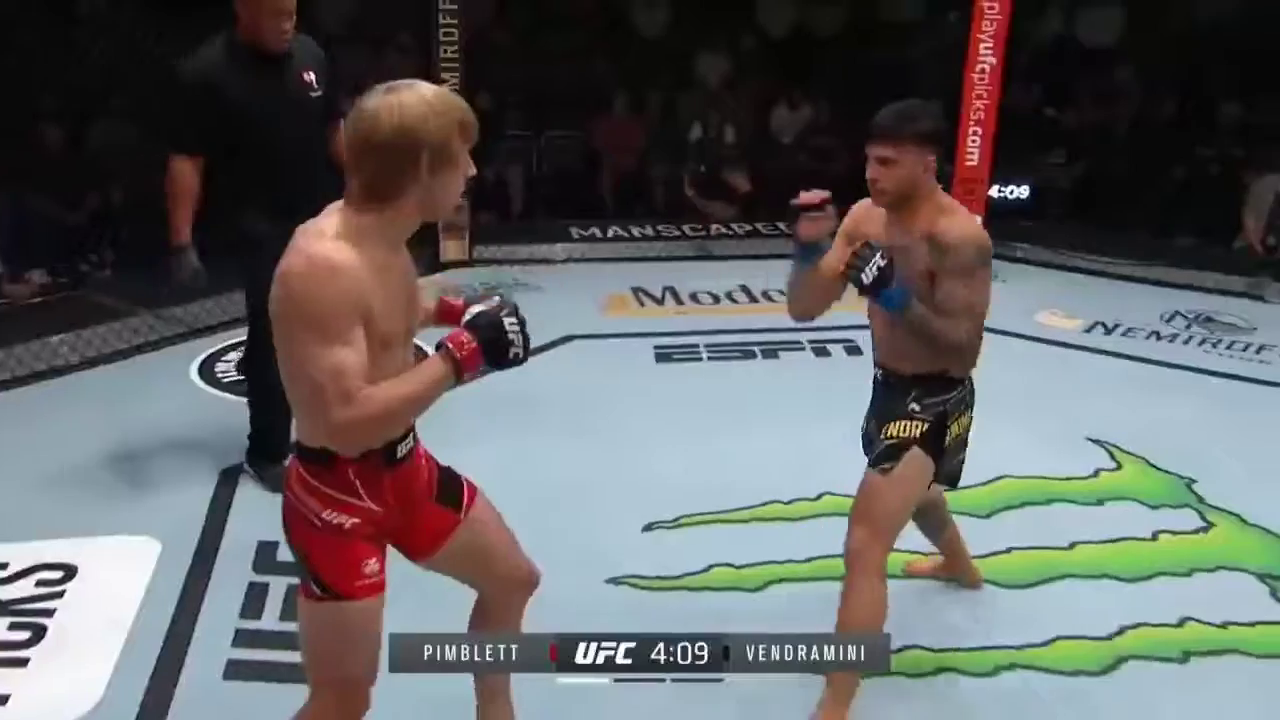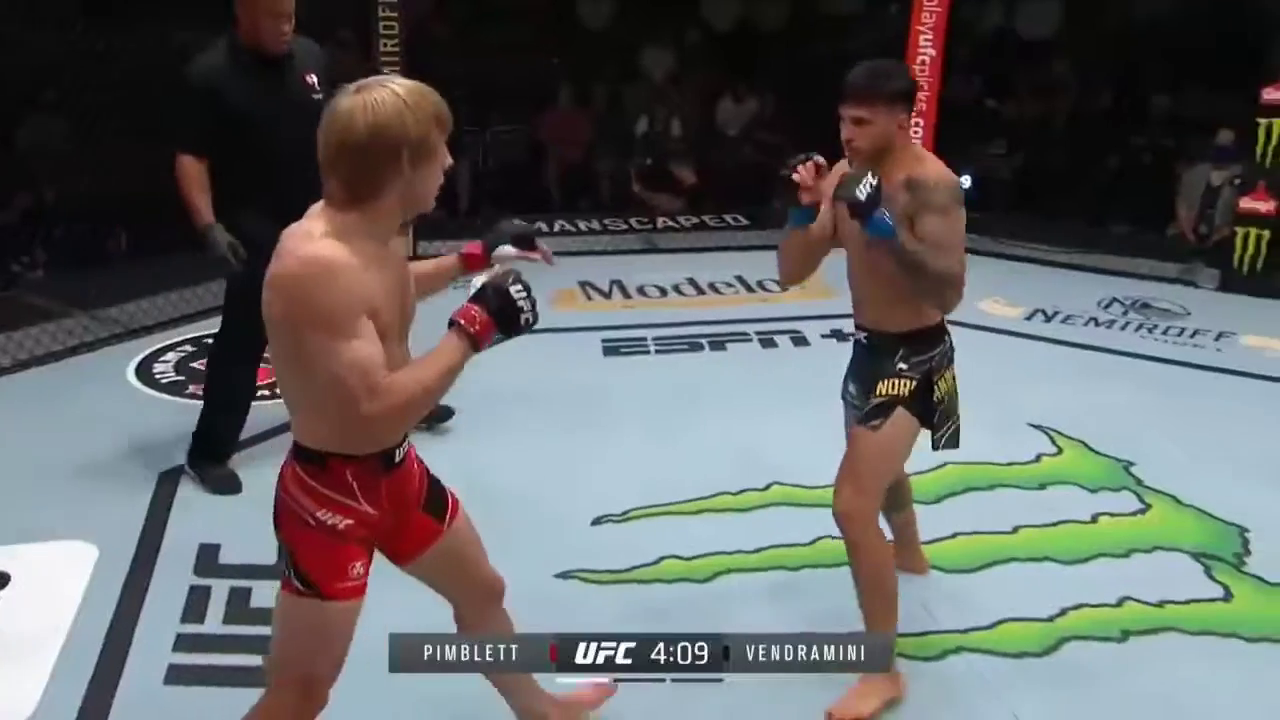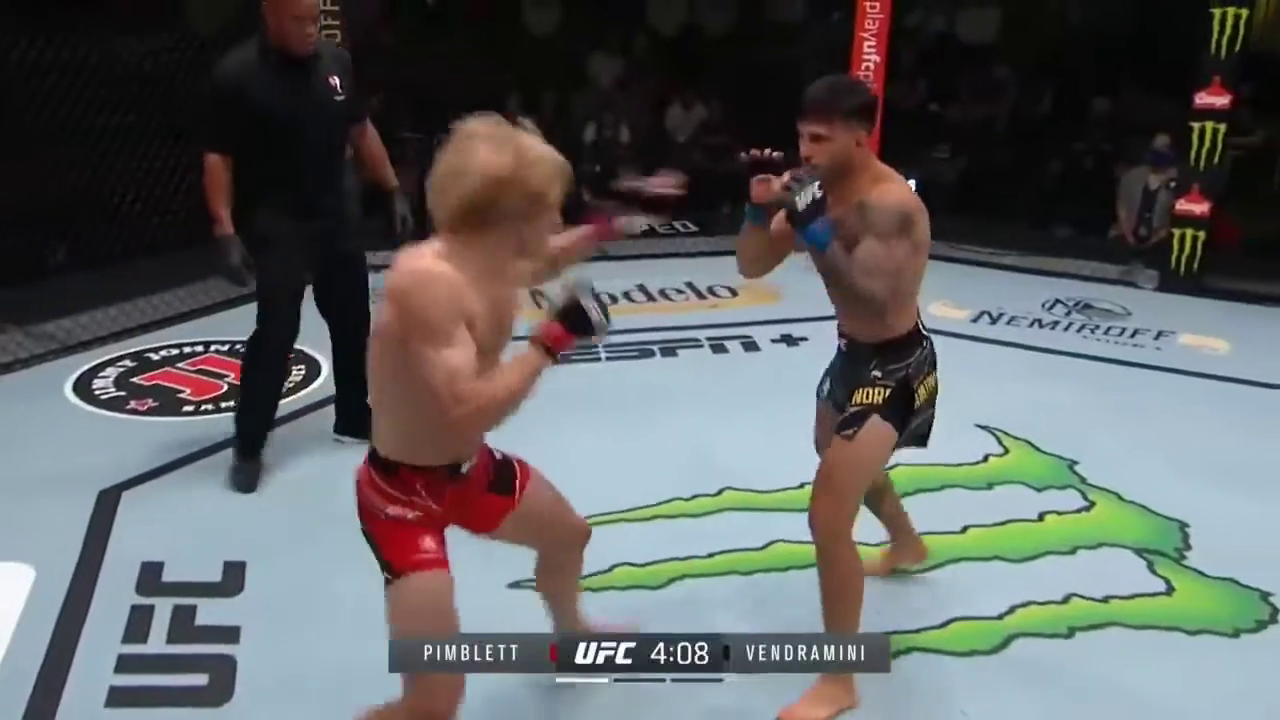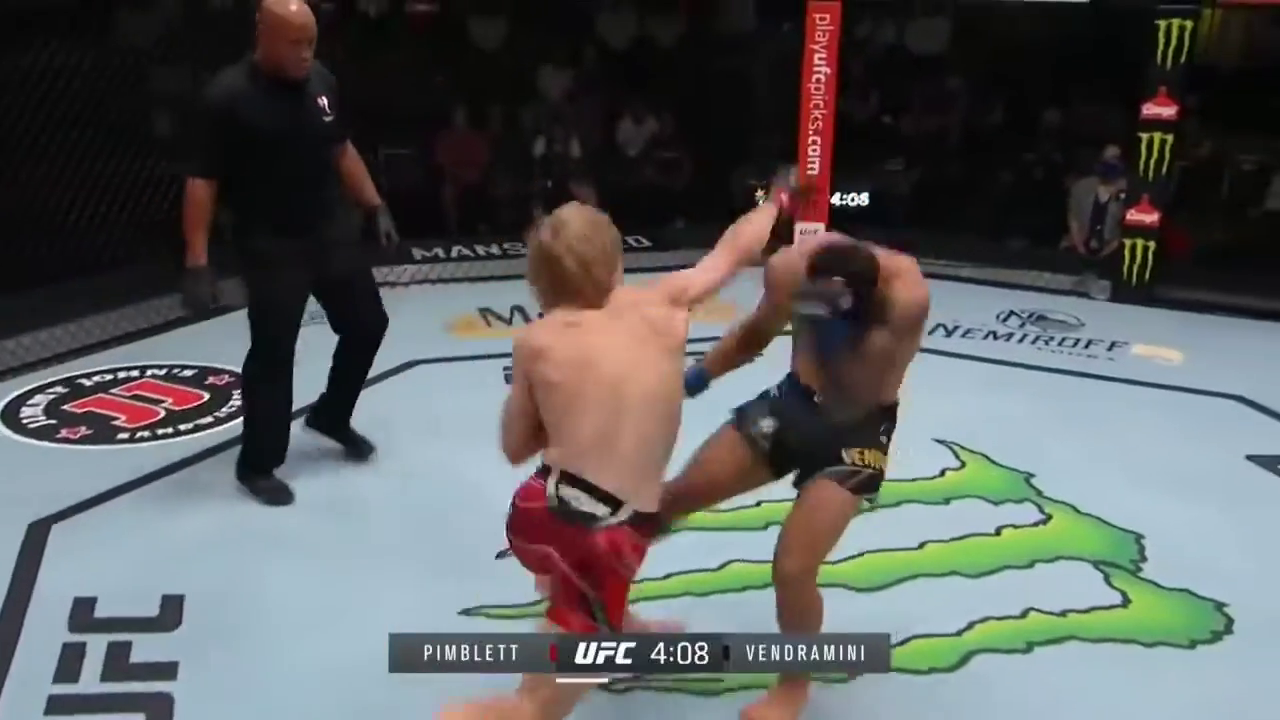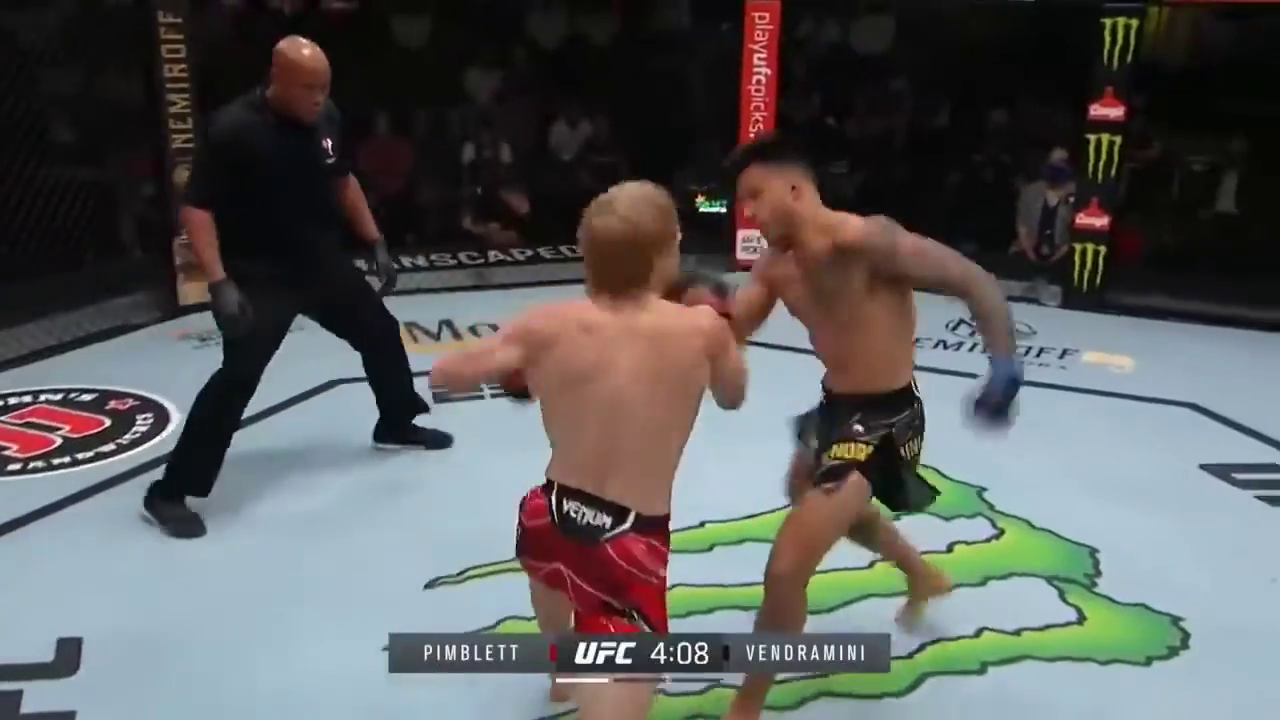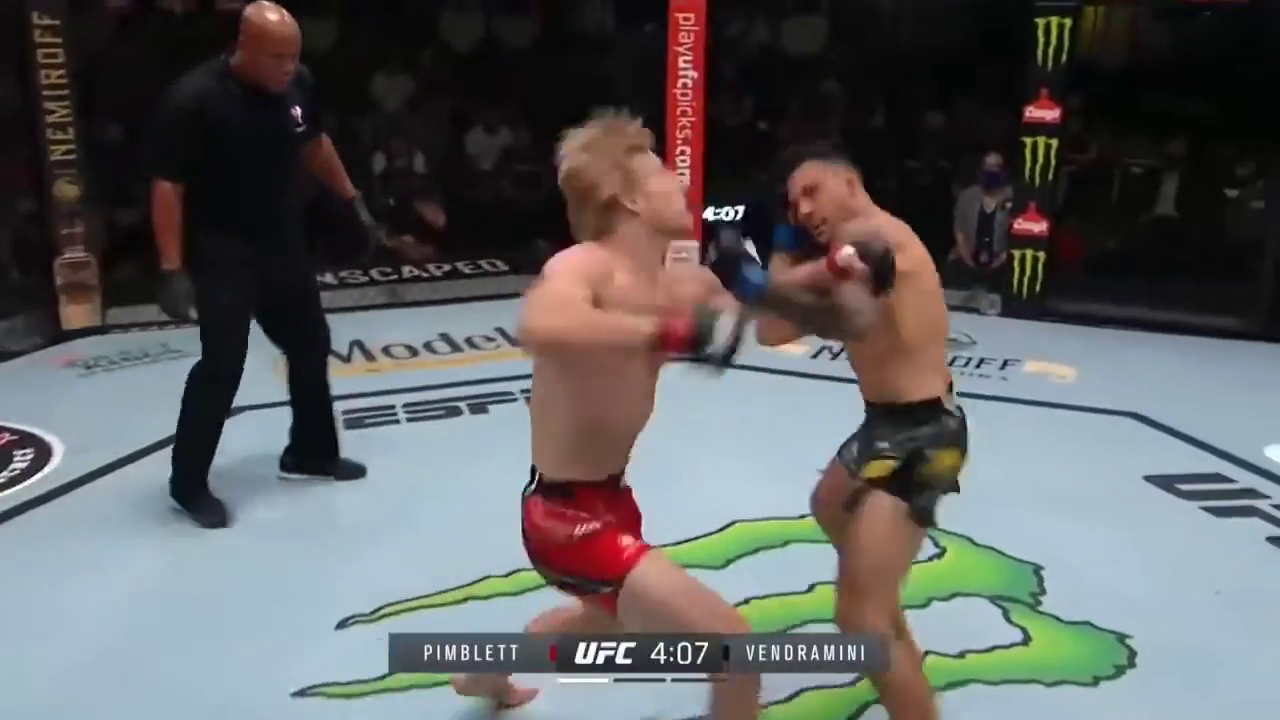
dt=0.3s
person 1, frame 1
left shoulder: (380, 234)
right shoulder: (323, 265)
right elbow: (347, 419)
left wrist: (443, 312)
right wrist: (460, 356)
left hip: (403, 464)
right hip: (334, 492)
left knee: (513, 578)
person 1, frame 2
left shoulder: (370, 230)
right shoulder: (318, 264)
right elbow: (379, 409)
left wrist: (475, 256)
right wrist: (476, 325)
left hip: (393, 472)
right hip: (329, 492)
left knee: (482, 589)
person 1, frame 3
left shoulder: (489, 257)
right shoulder: (427, 282)
left elbow: (541, 265)
right elbow: (467, 413)
left wrist: (602, 229)
right wrist: (554, 337)
left hip: (466, 465)
right hip: (402, 495)
left knee: (567, 533)
left ankle: (570, 629)
person 1, frame 4
left shoulder: (538, 341)
right shoulder: (662, 302)
left elbow: (514, 449)
right elbow: (734, 250)
right wrist: (780, 196)
left hip: (543, 508)
right hip: (609, 535)
person 1, frame 5
left shoulder: (548, 325)
right shoulder: (700, 330)
left elbow: (444, 378)
right elbow: (733, 396)
left hip: (549, 520)
right hip: (628, 550)
person 1, frame 6
left shoulder: (674, 273)
right shoulder: (577, 267)
right elbow: (538, 330)
right wrist: (665, 333)
left hip: (604, 497)
right hip: (568, 518)
left knee: (611, 612)
person 2, frame 1
left shoulder: (958, 236)
right shoulder: (866, 217)
left elbow: (959, 356)
right elbow: (804, 309)
left wrist: (892, 295)
right wrist: (809, 247)
left hip: (933, 402)
right hip: (891, 388)
left knee: (863, 551)
right knee: (906, 489)
right ankle: (958, 564)
person 2, frame 2
left shoulder: (931, 183)
right shoulder: (844, 176)
left elbow: (947, 293)
right elbow: (790, 276)
left wrist: (880, 223)
right wrist: (806, 207)
left hip: (915, 359)
right hip: (870, 347)
left knee: (852, 503)
right knee: (874, 461)
right ankle: (908, 550)
person 2, frame 3
left shoulder: (891, 202)
right shoulder: (812, 183)
left elbow: (873, 307)
right elbow: (751, 265)
left wrist: (816, 232)
right wrist: (761, 209)
left hip: (893, 366)
right hip: (853, 354)
left knee: (827, 515)
right knee: (838, 454)
right ankle: (906, 544)
person 2, frame 4
left shoulder: (904, 296)
right shoulder: (791, 267)
left elbow: (854, 398)
right elbow: (756, 330)
left wrist: (835, 338)
right wrist: (699, 376)
left hip: (859, 431)
right hip: (795, 398)
left knee: (793, 567)
right knee: (680, 497)
person 2, frame 5
left shoulder: (862, 239)
right shoulder: (778, 263)
left elbow: (975, 282)
right elbow: (725, 333)
left wrist: (1004, 367)
left hip: (880, 423)
right hip: (838, 408)
left knee: (785, 567)
right knee: (808, 496)
right ankle: (922, 577)
person 2, frame 6
left shoulder: (871, 234)
right shoulder: (862, 251)
right elbow: (776, 330)
right wrist: (788, 250)
left hip: (919, 434)
right hip: (893, 425)
left knee: (860, 610)
right knee: (831, 506)
right ankle: (894, 638)
person 3, frame 1
left shoulder: (309, 54)
right shoulder: (208, 72)
left elbow: (333, 130)
right elbow: (186, 161)
right wrist: (182, 242)
left hip: (322, 215)
right hip: (262, 227)
right knee: (271, 335)
right ankle: (266, 453)
person 3, frame 2
left shoulder: (308, 57)
right shoulder: (211, 75)
right elbow: (191, 157)
right wrist: (209, 226)
right hip: (258, 227)
right knee: (243, 337)
right ankle: (209, 452)
person 3, frame 3
left shoulder: (333, 59)
right shoulder: (238, 73)
left elbow: (359, 128)
right elbow: (218, 157)
left wrist: (394, 191)
right wrist: (226, 232)
left hip: (334, 218)
right hip: (277, 228)
left knee: (352, 323)
right knee: (276, 330)
left ankle: (355, 418)
right ankle: (249, 447)
person 3, frame 4
left shoulder: (320, 81)
right shoulder: (228, 97)
left elbow: (340, 148)
right elbow: (201, 182)
left wrist: (375, 208)
right wrist: (198, 264)
left hip: (329, 232)
right hip: (270, 246)
left knee: (368, 323)
right knee: (274, 351)
left ankle: (331, 415)
right ankle: (257, 466)
person 3, frame 5
left shoulder: (325, 118)
right shoulder: (234, 129)
left elbow: (341, 181)
right elbow: (198, 210)
left wrist: (375, 243)
right wrist: (221, 284)
left hip: (320, 259)
right hip: (260, 273)
left knee: (380, 334)
right knee: (237, 378)
left ankle: (398, 424)
right ankle: (170, 493)
person 3, frame 6
left shoulder: (296, 83)
right shoulder: (195, 98)
left elbow: (314, 142)
right elbow: (168, 187)
left wrist: (353, 201)
right wrist: (172, 270)
left hip: (279, 242)
right hip: (221, 250)
left knee: (310, 346)
right knee: (223, 360)
left ankle: (311, 451)
right ankle: (190, 481)
